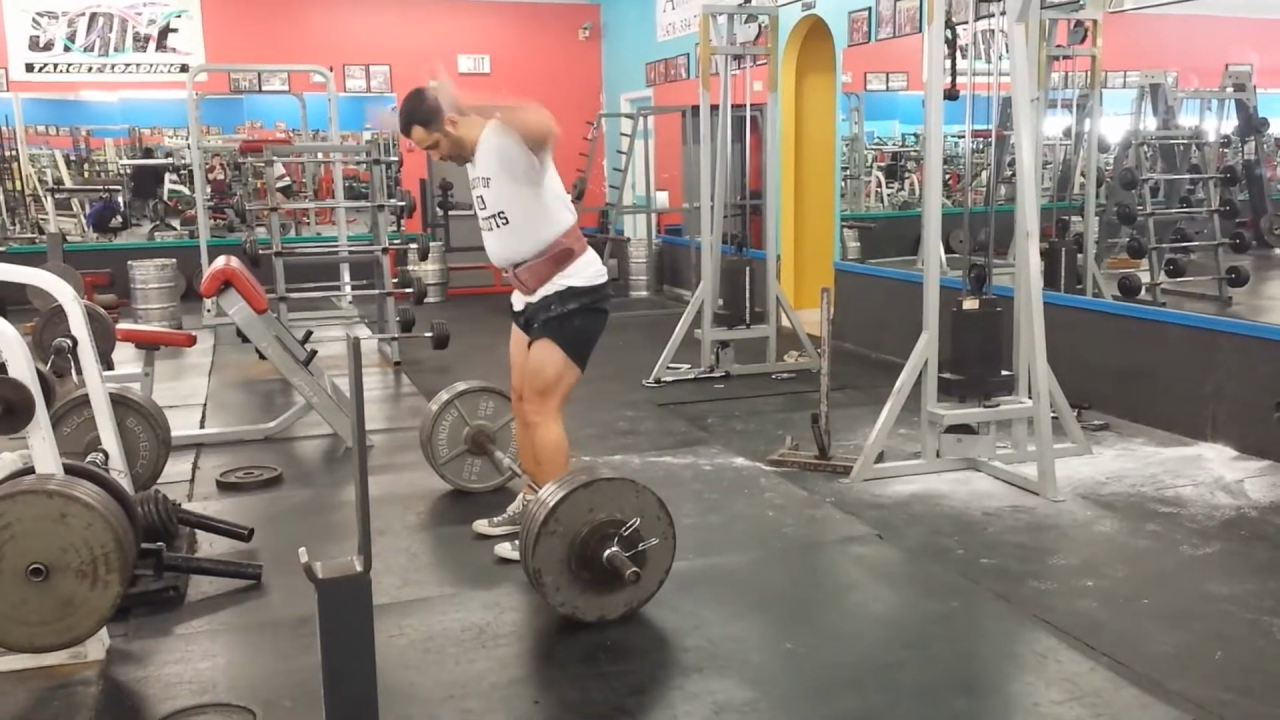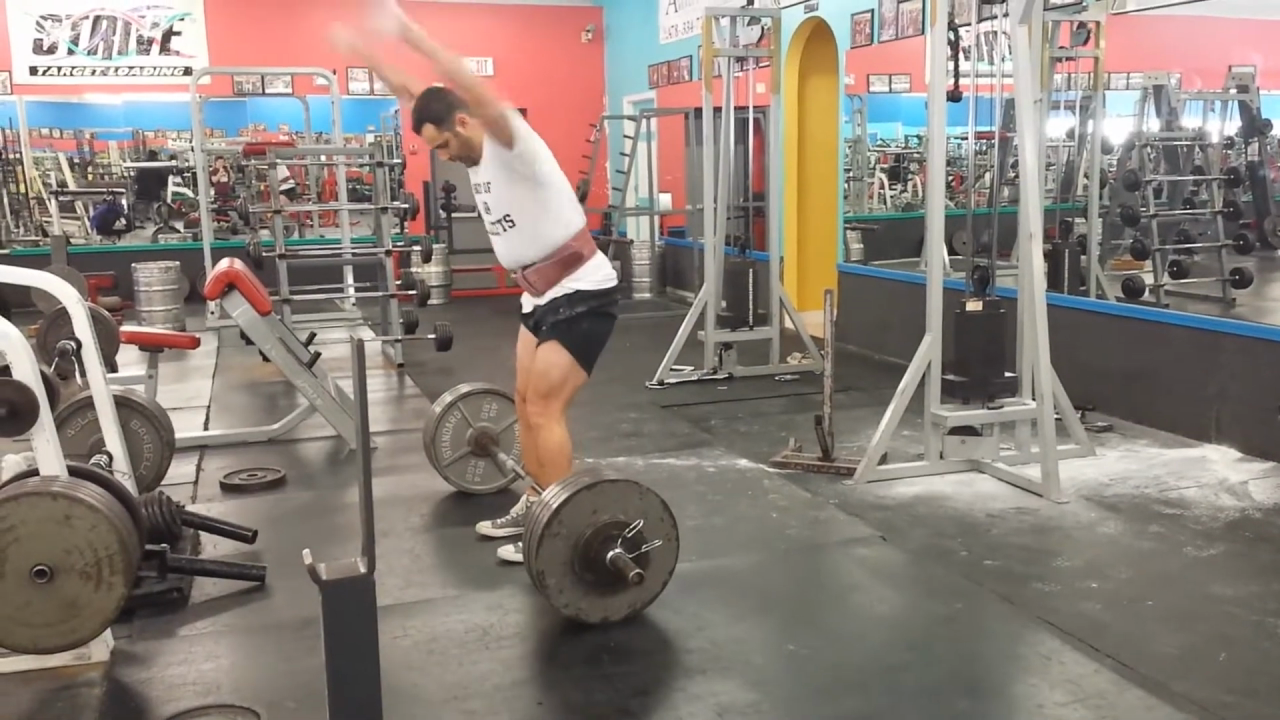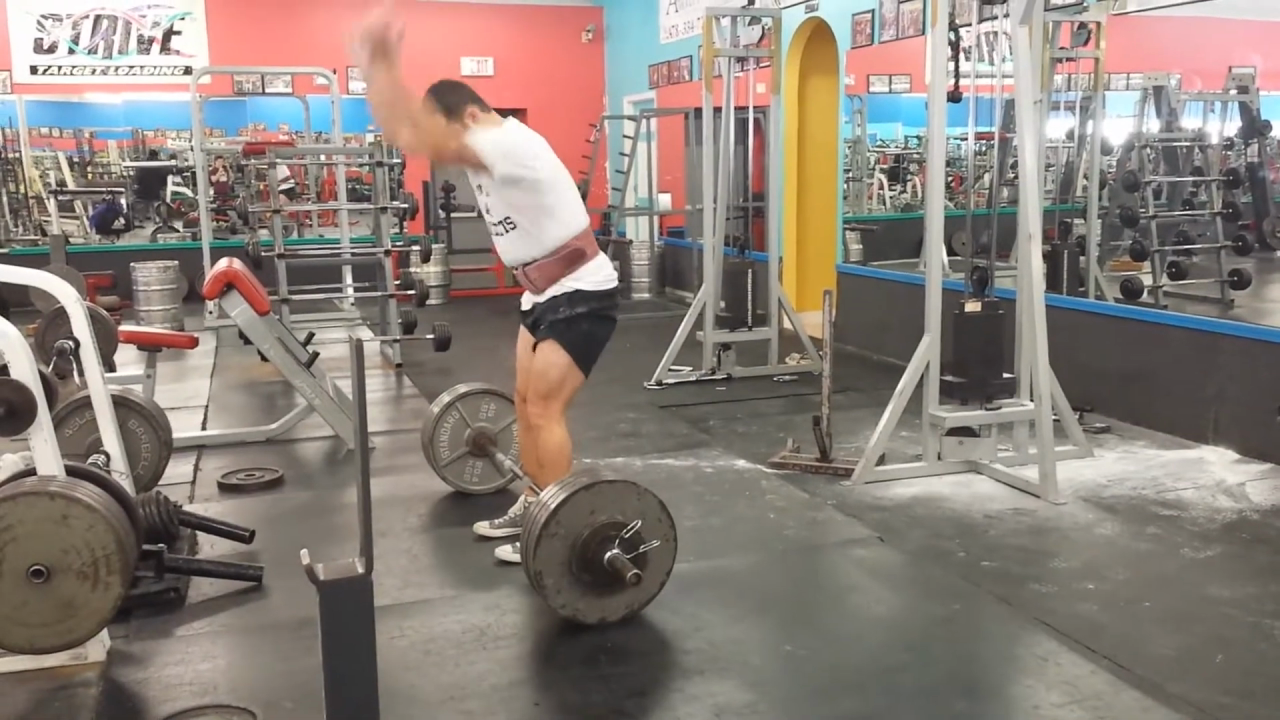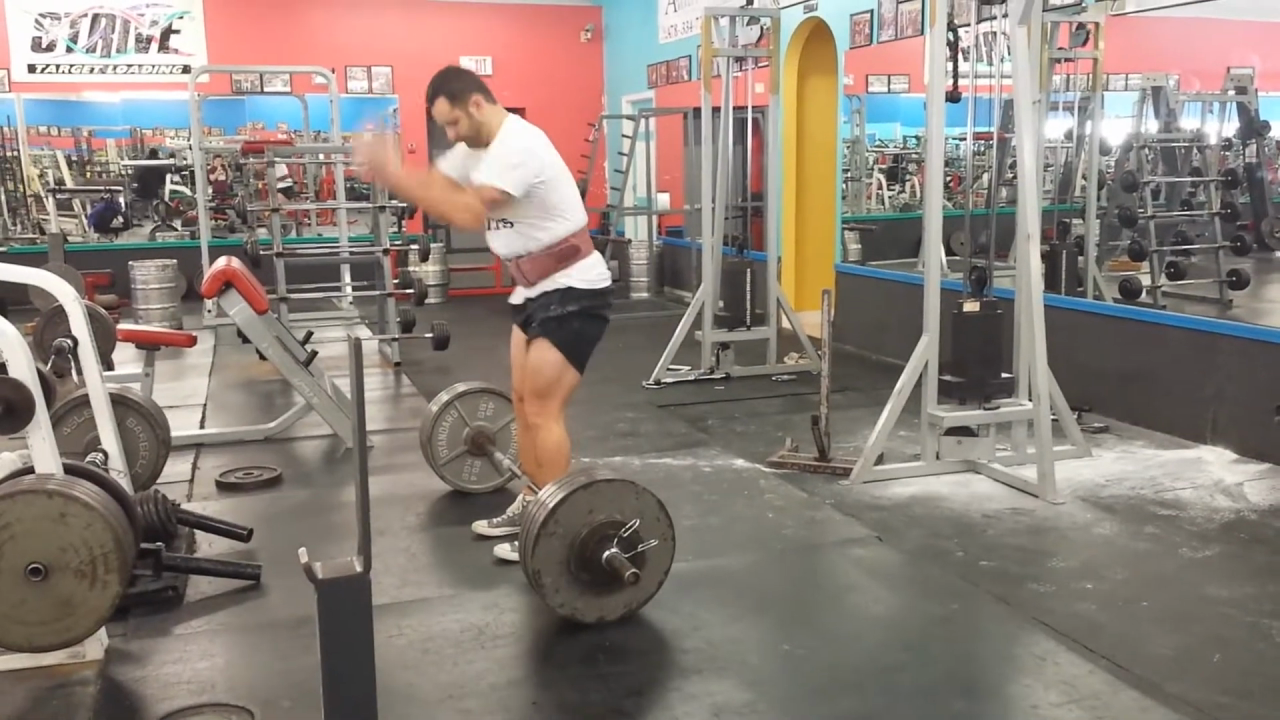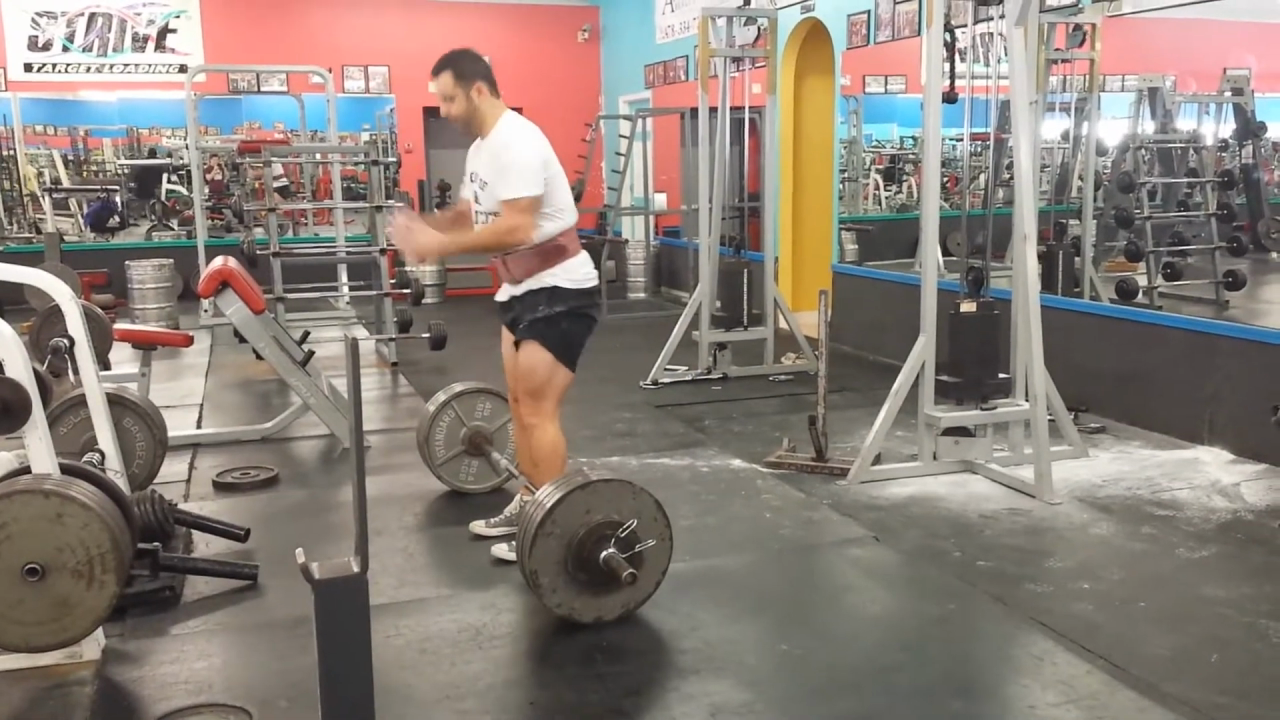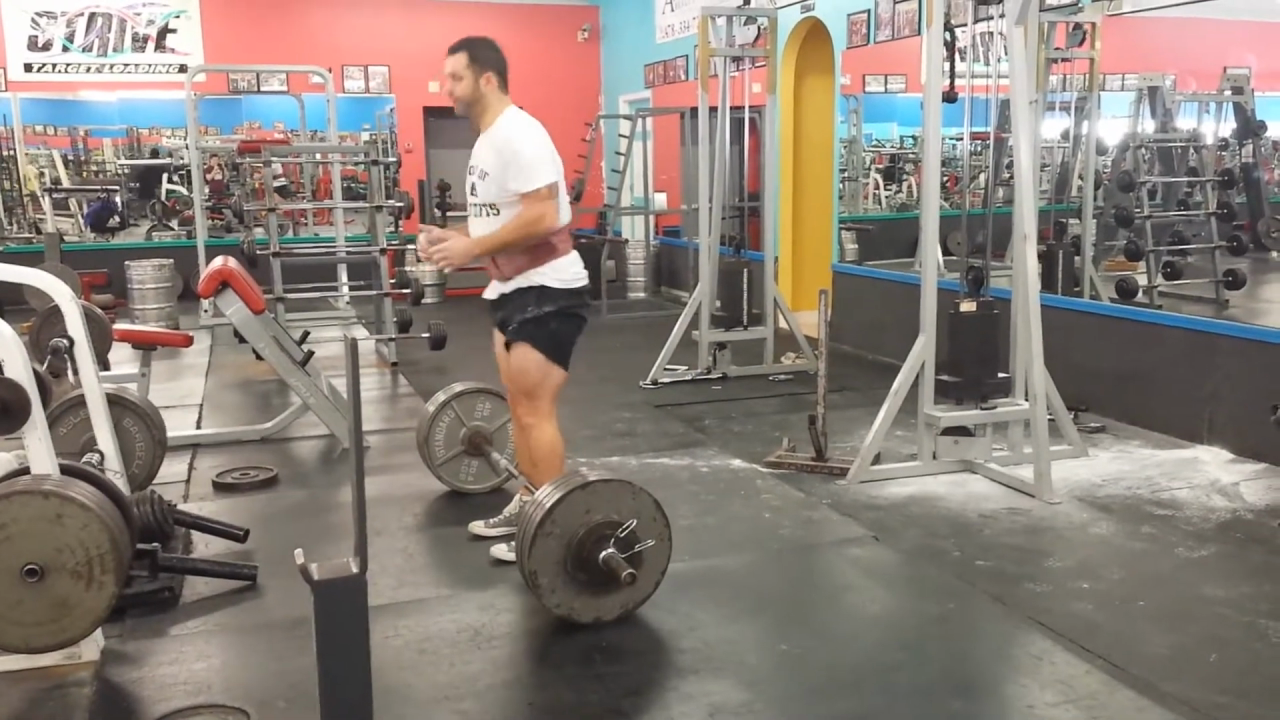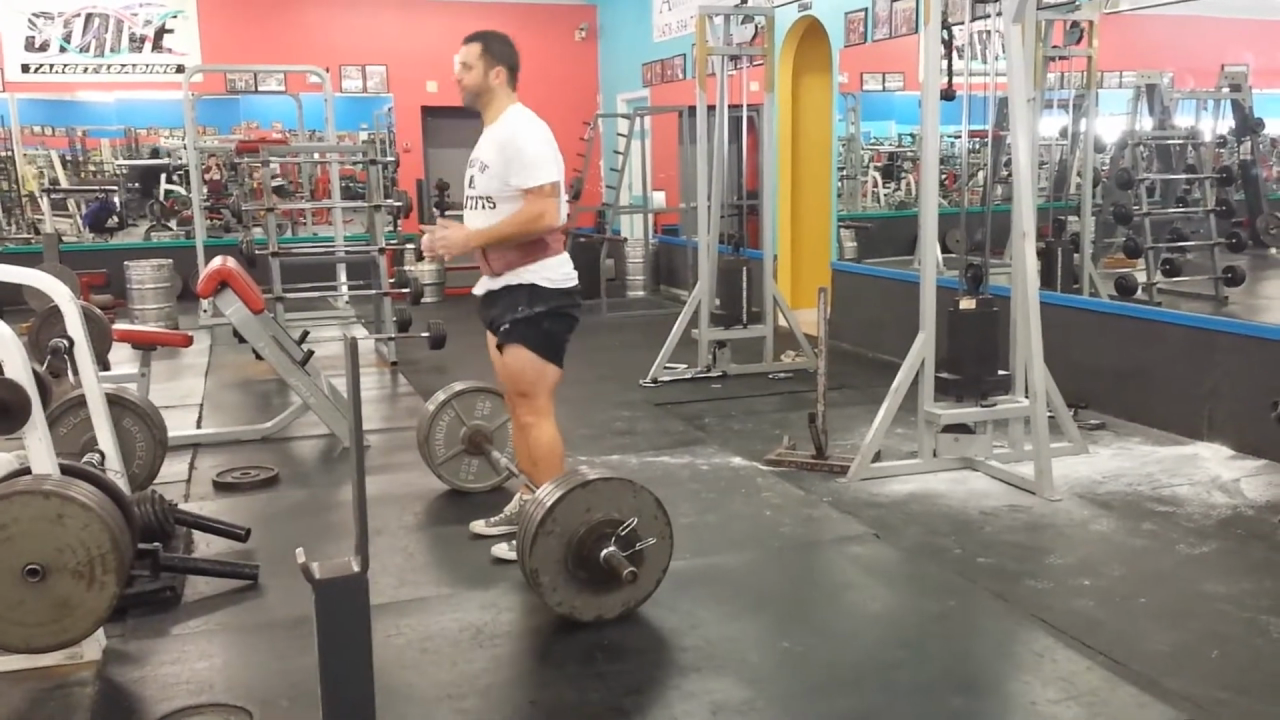
dt=0.1s
person 1, frame 1
left shoulder: (506, 138)
right shoulder: (477, 150)
left elbow: (545, 127)
left wrist: (464, 100)
right wrist: (404, 116)
left hip: (572, 289)
right hip: (534, 291)
left knee: (540, 408)
right knee: (523, 401)
right ankle: (532, 503)
person 1, frame 2
left shoulder: (510, 143)
right shoulder: (482, 150)
left elbow: (484, 97)
right elbow: (424, 103)
right wrist: (374, 56)
left hip: (581, 293)
right hip: (544, 293)
left knee: (543, 409)
right knee: (527, 404)
right ankle: (534, 504)
person 1, frame 3
left shoulder: (508, 143)
right shoulder: (485, 150)
left elbow: (434, 143)
right elbow: (409, 133)
left wrist: (385, 63)
right wrist: (379, 64)
left hip: (582, 293)
right hip: (545, 294)
left knee: (543, 410)
right knee: (526, 403)
right ankle: (532, 503)
person 1, frame 4
left shoulder: (516, 146)
right shoulder: (478, 150)
left elbow: (466, 213)
right elbow: (433, 185)
left wrist: (395, 171)
right wrist: (385, 160)
left hip: (572, 291)
right hip: (538, 292)
left knee: (541, 412)
right knee: (525, 405)
right ankle: (530, 506)
person 1, frame 5
left shoulder: (515, 142)
right shoulder: (481, 145)
left elbow: (517, 229)
right elbow: (466, 213)
left wrist: (442, 246)
right wrist: (424, 227)
left hip: (560, 291)
right hip: (526, 291)
left knee: (537, 411)
right knee: (521, 405)
right ankle: (530, 505)
person 1, frame 6
left shoulder: (518, 135)
right shoulder: (487, 140)
left elbow: (542, 217)
left wrist: (471, 249)
right wrist: (454, 238)
left hip: (547, 290)
right hip: (516, 289)
left knee: (535, 411)
right knee: (519, 406)
right ankle: (530, 505)
person 1, frame 7
left shoulder: (522, 132)
right shoulder: (492, 135)
left elbow: (543, 214)
left wrist: (470, 239)
right wrist: (456, 231)
left hip: (537, 289)
right hip: (506, 288)
left knee: (533, 411)
right knee: (517, 406)
right ankle: (530, 503)
